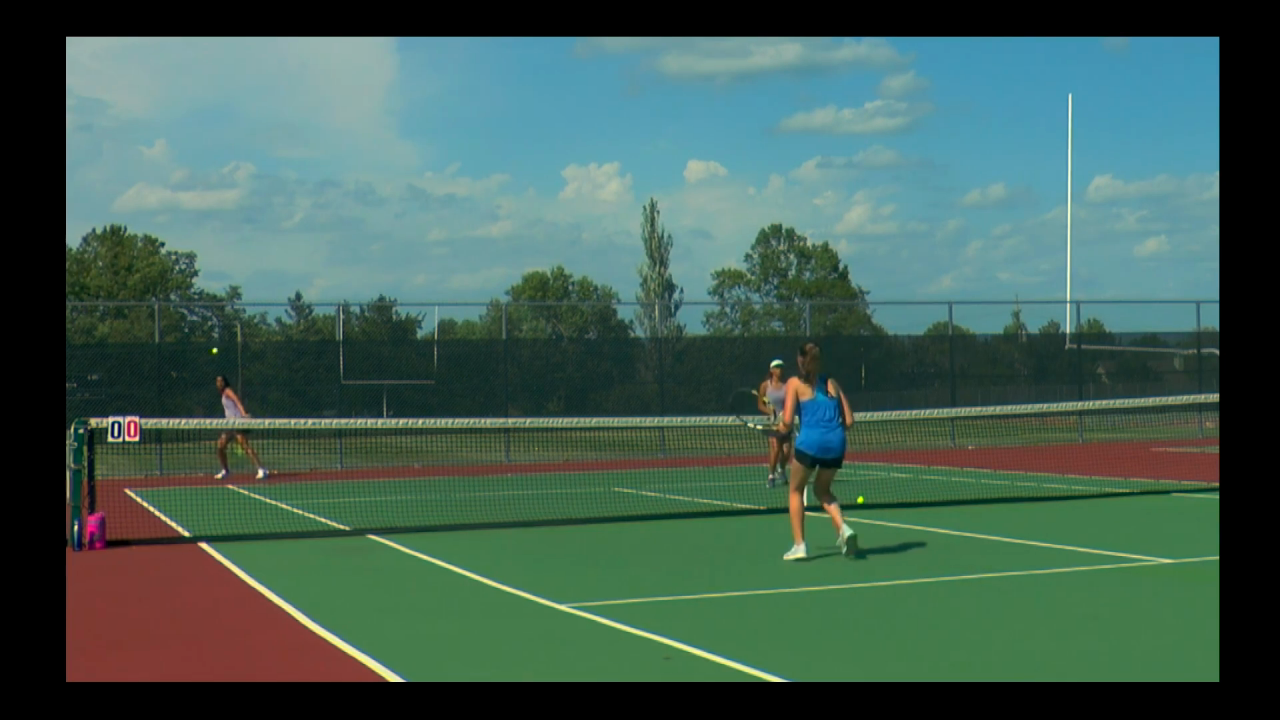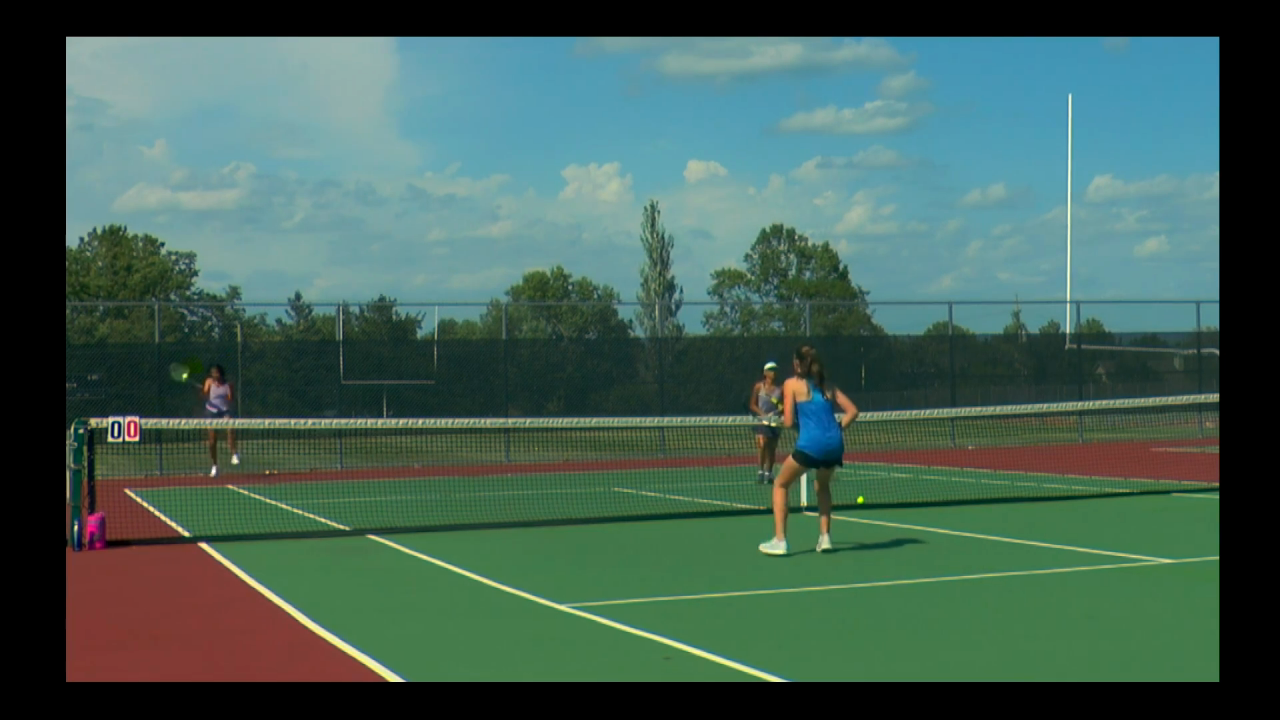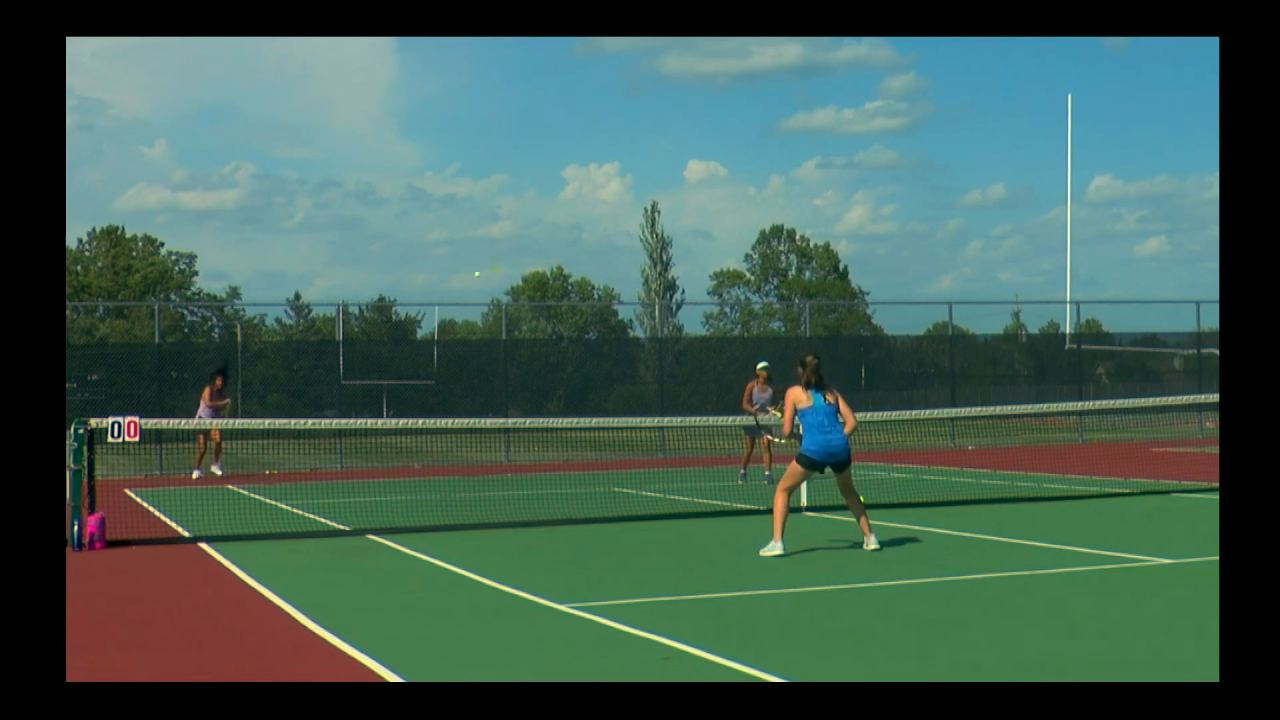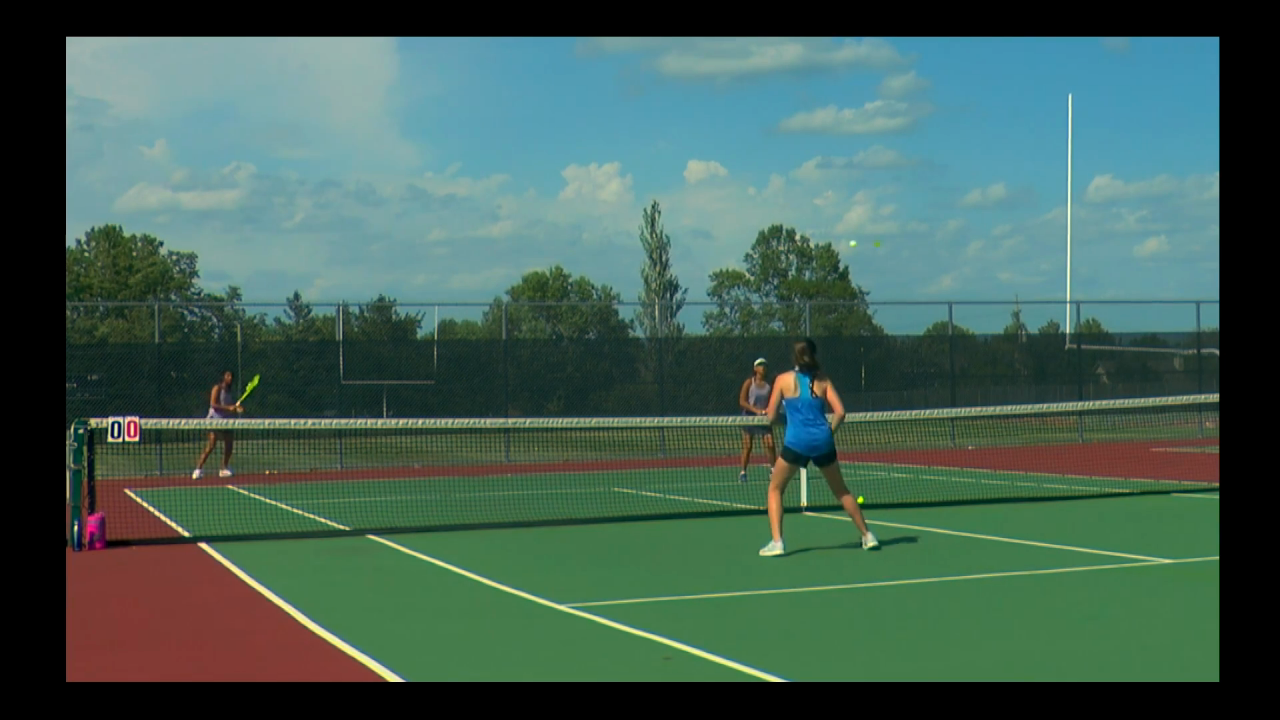
dt=0.3s
person 1, frame 1
left shoulder: (794, 383)
right shoulder: (832, 383)
left elbow: (788, 419)
right elbow: (848, 419)
left wrist: (784, 428)
left hip: (809, 444)
right hip: (836, 446)
left knee: (796, 491)
right knee: (822, 491)
left ankle: (799, 545)
right ankle: (843, 528)
person 1, frame 2
left shoulder: (792, 384)
right shoulder: (827, 384)
left elbow: (789, 422)
right elbow: (853, 411)
left hip: (810, 444)
right hip: (834, 444)
left knee: (780, 485)
right knee: (822, 486)
left ankle: (779, 541)
right ankle: (824, 537)
person 1, frame 3
left shoulder: (793, 392)
right shoulder: (831, 391)
left elbow: (787, 430)
right elbow: (852, 422)
left wrist: (799, 437)
left hip: (813, 450)
right hip: (840, 447)
left knee: (782, 490)
right knee: (848, 490)
left ankle: (777, 542)
right ankle: (870, 537)
person 1, frame 4
left shoulder: (783, 380)
right shoulder: (823, 380)
left elbow: (771, 416)
right elbow: (840, 412)
right wrist: (829, 431)
left hip: (796, 442)
right hip: (821, 441)
left knee: (775, 489)
right knee: (840, 490)
left ankle: (776, 542)
right ankle: (867, 536)
